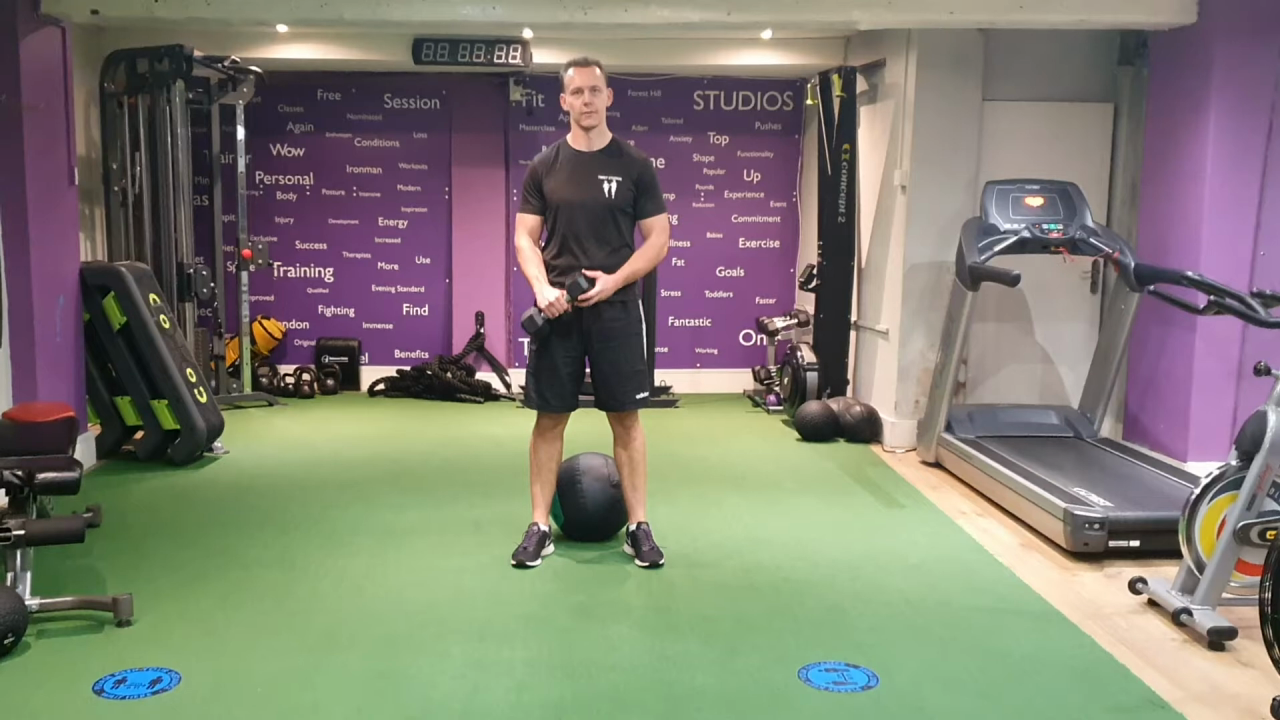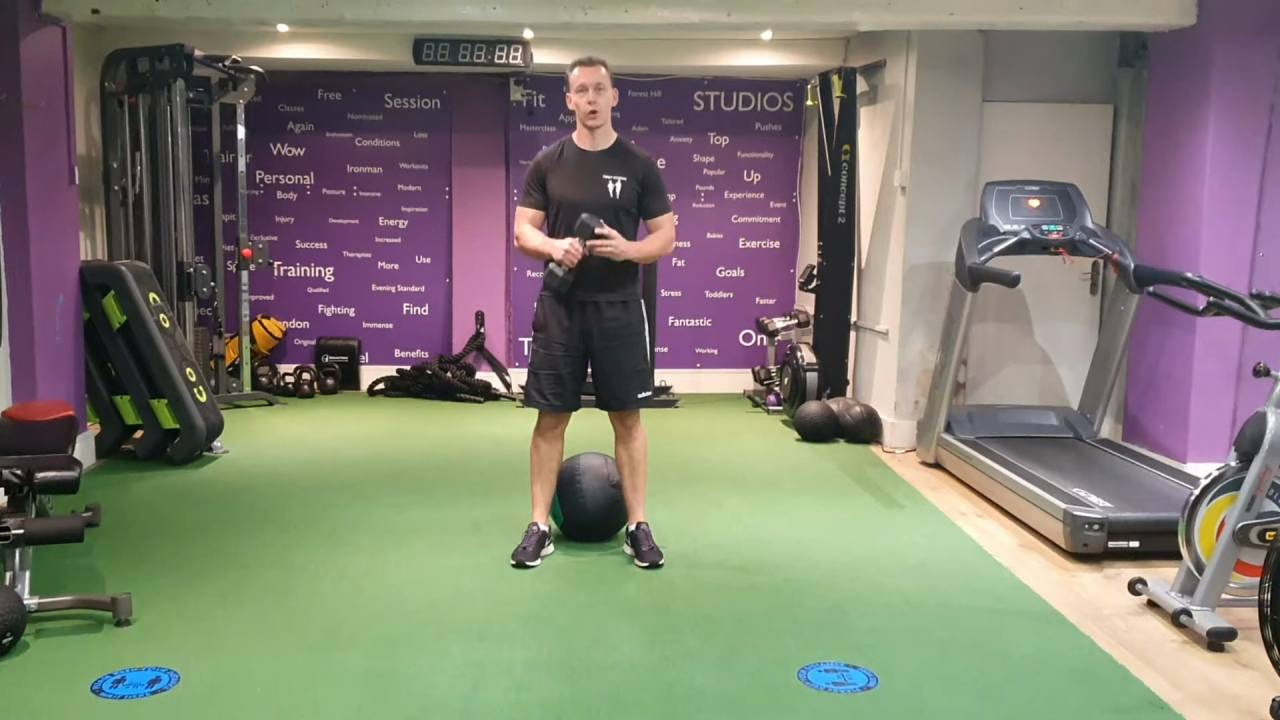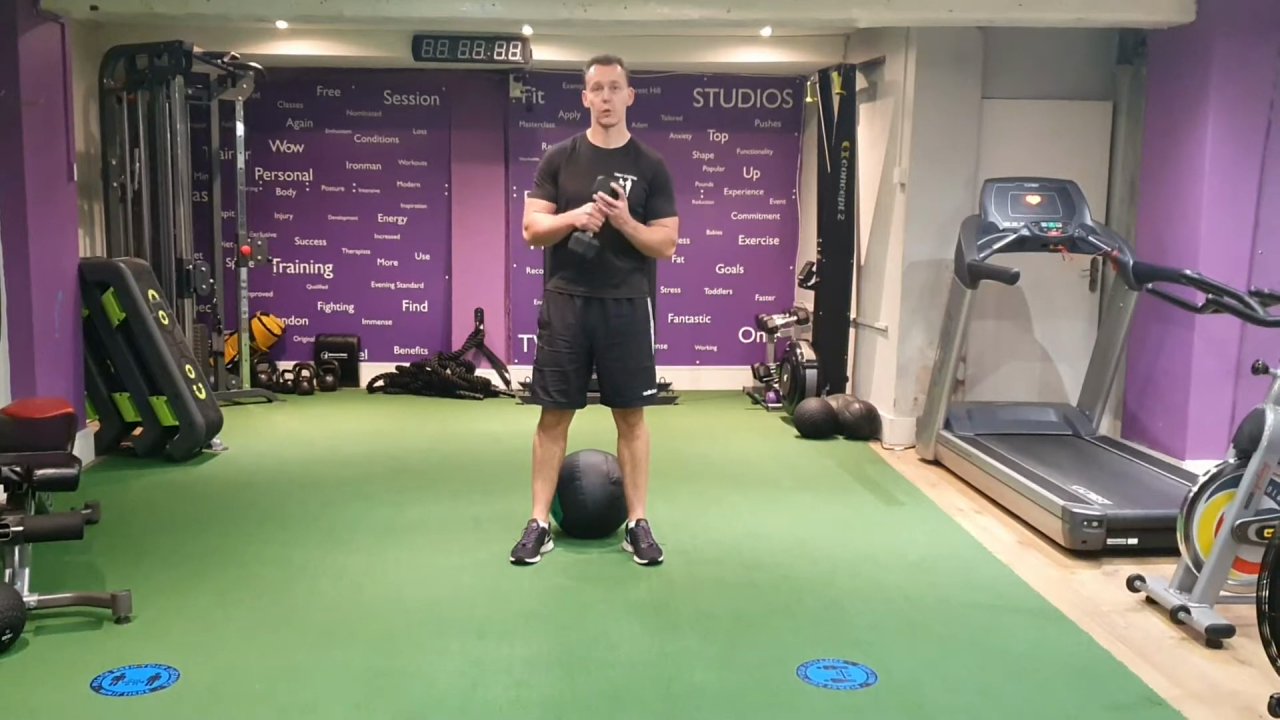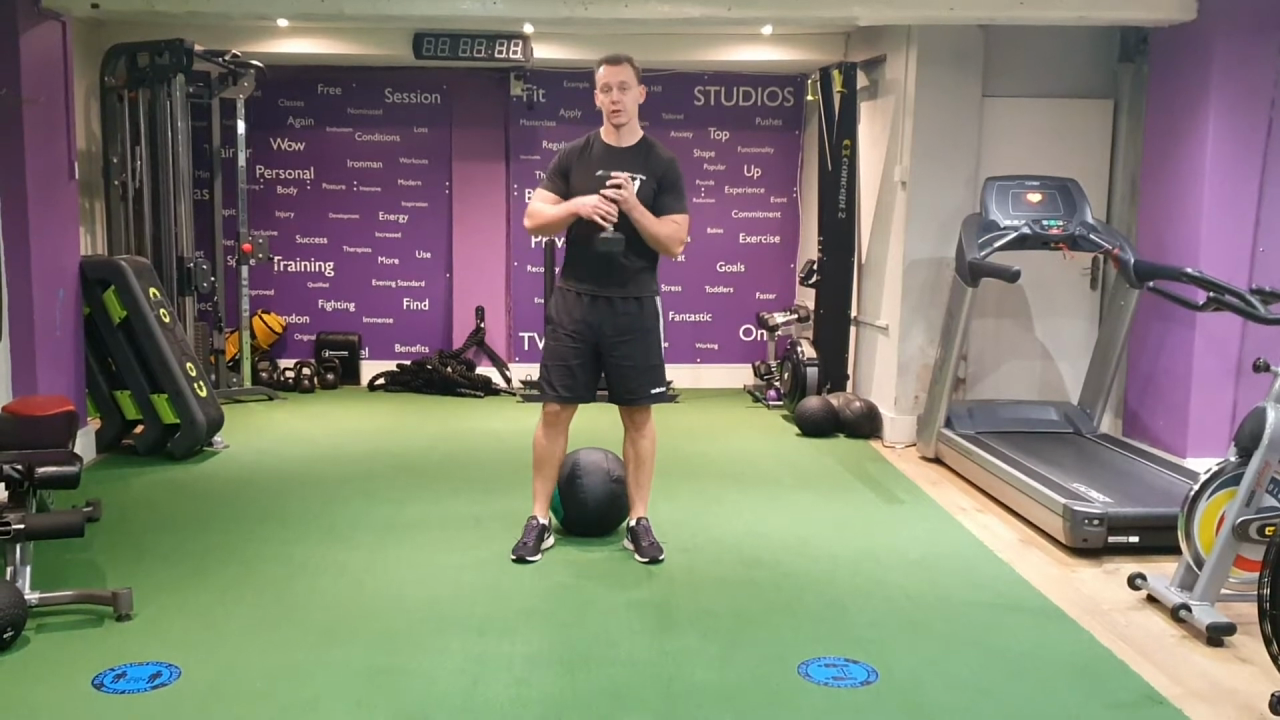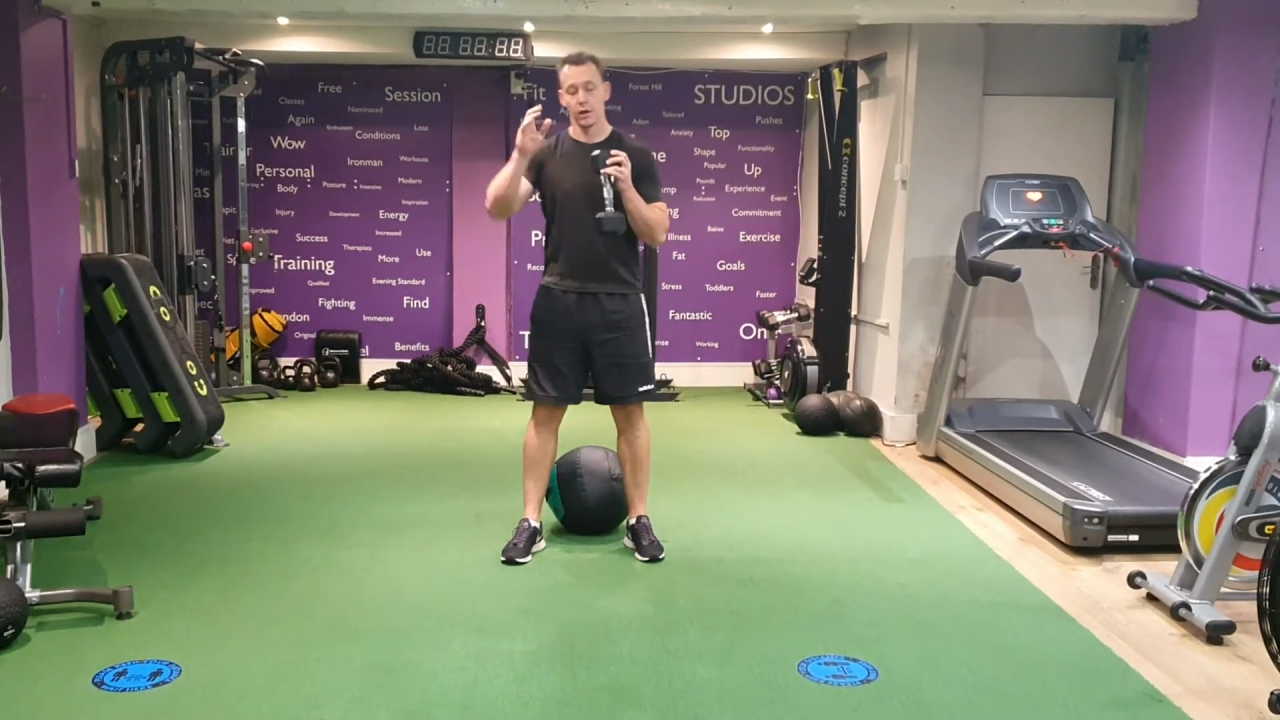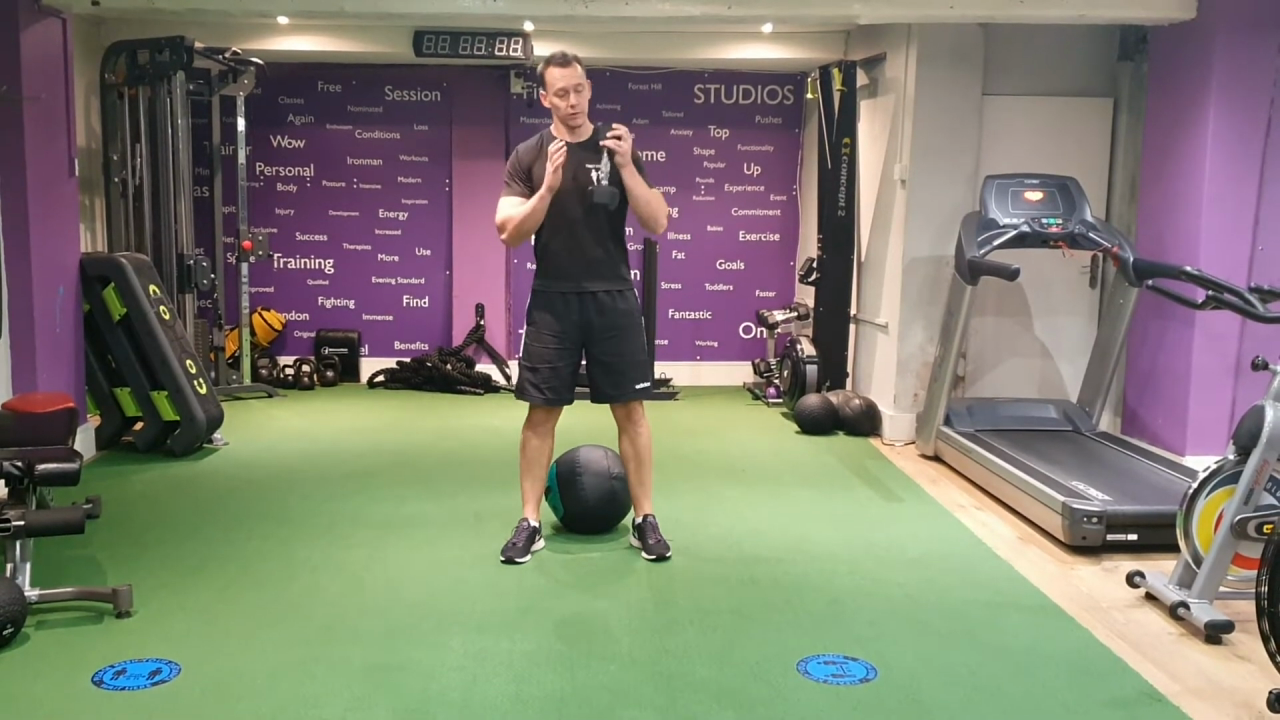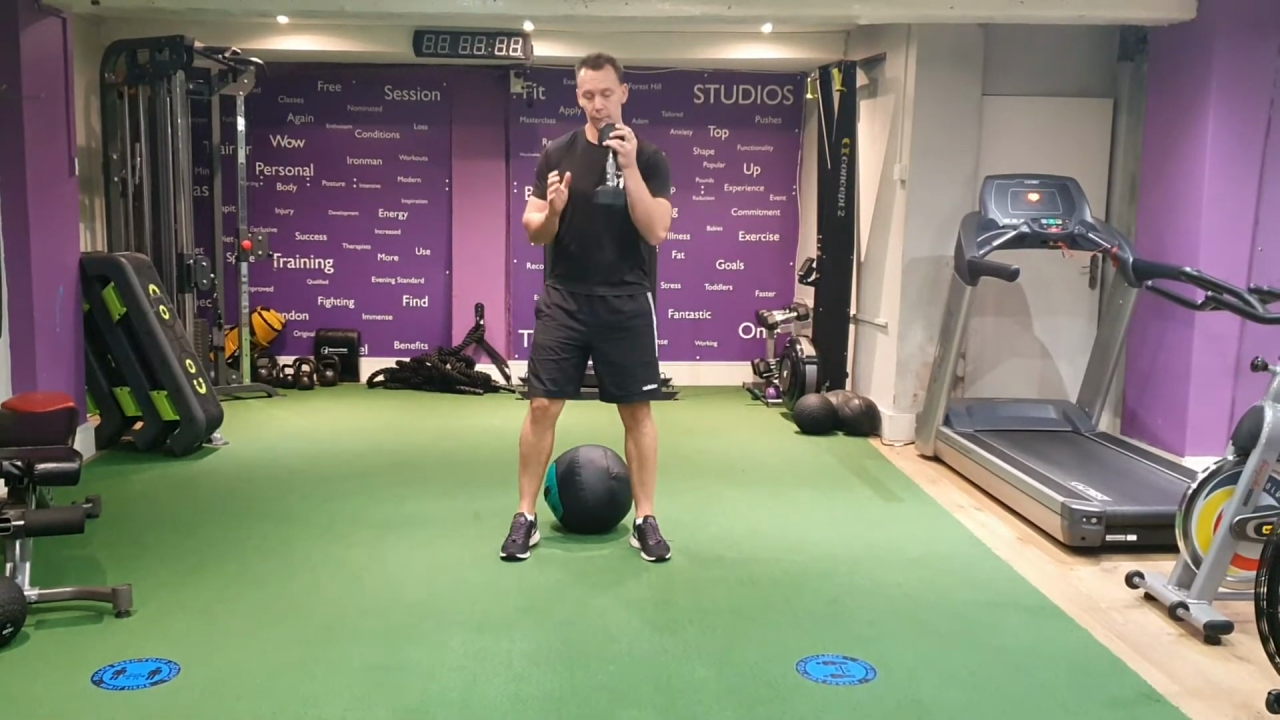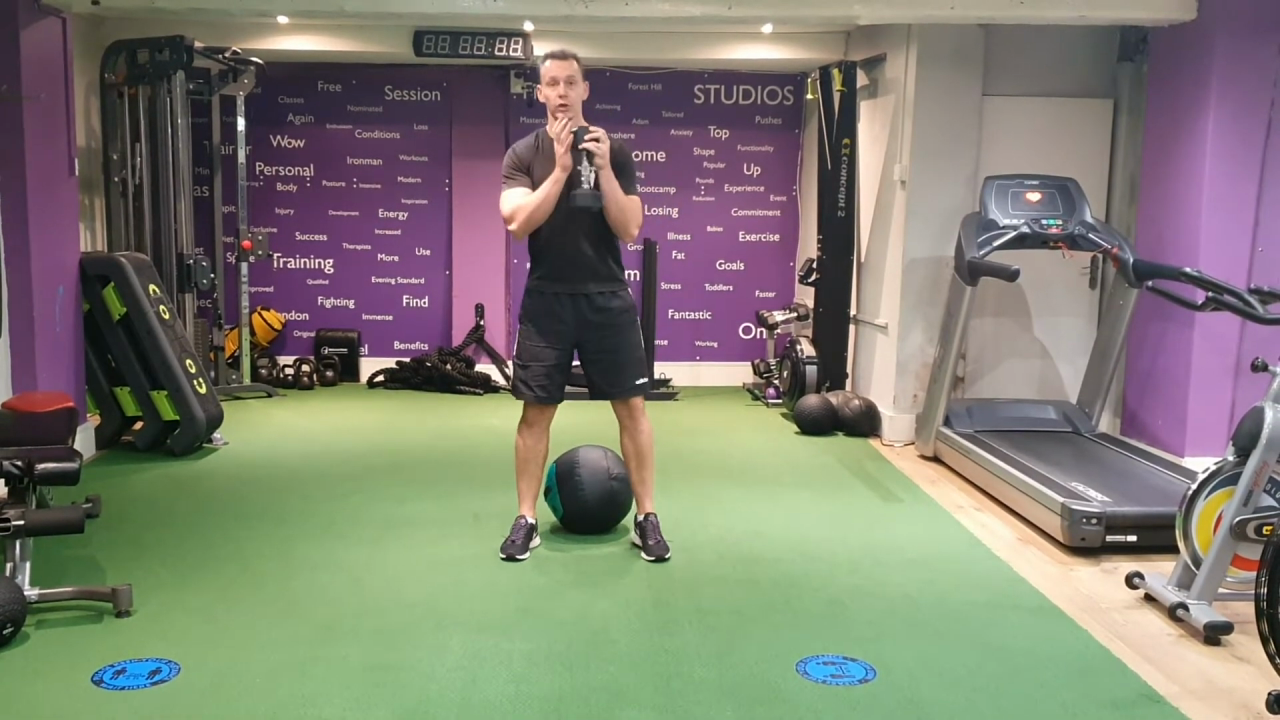
dt=0.4s
person 1, frame 1
left shoulder: (634, 165)
right shoulder: (544, 166)
left elbow: (657, 239)
right elbow: (525, 237)
left wrist: (614, 281)
right wrist: (542, 287)
left hip: (617, 309)
right hip: (558, 312)
left knee: (626, 418)
right knee: (549, 418)
left ankle: (637, 526)
right ankle: (540, 526)
person 1, frame 2
left shoulder: (639, 165)
right shoulder: (548, 163)
left elbow: (665, 236)
right elbow: (522, 231)
left wrist: (629, 250)
right wrist: (552, 245)
left hip: (620, 309)
right hip: (560, 306)
left knee: (628, 417)
right knee: (550, 417)
left ankle: (638, 526)
right ankle: (539, 527)
person 1, frame 3
left shoulder: (650, 165)
right shoulder: (559, 158)
left elbow: (666, 243)
right elbow: (531, 229)
left wrist: (624, 221)
right wrist: (572, 217)
left hip: (626, 305)
right hip: (565, 302)
left knee: (631, 416)
right knee: (554, 415)
left ankle: (637, 523)
right ankle: (539, 523)
person 1, frame 4
left shoulder: (662, 164)
right shoulder: (573, 156)
left elbow: (674, 242)
right elbow: (534, 220)
left wrist: (633, 206)
right wrist: (577, 206)
left hip: (634, 305)
right hip: (575, 300)
left knee: (638, 413)
right knee: (555, 411)
left ankle: (638, 522)
right ankle: (540, 520)
person 1, frame 5
left shoulder: (635, 154)
right shoulder: (547, 152)
left elbow: (657, 234)
right elbow: (497, 209)
left wrist: (625, 186)
right wrist: (521, 155)
left hip: (618, 300)
right hip: (559, 299)
left knee: (630, 412)
right knee: (545, 411)
left ankle: (638, 521)
right ankle: (531, 522)
person 1, frame 6
left shoulder: (616, 149)
right shoulder: (528, 155)
left elbow: (657, 223)
right elbow: (509, 232)
left wrist: (626, 167)
right wrist: (549, 186)
left hip: (614, 296)
right hip: (553, 300)
left knee: (631, 410)
right knee: (542, 412)
left ankle: (644, 520)
right ankle: (529, 523)
person 1, frame 7
left shoulder: (649, 157)
right shoulder: (557, 153)
left elbow: (656, 232)
right elbow: (533, 232)
left wrist: (629, 166)
right wrist: (552, 209)
left hip: (626, 301)
right hip: (564, 299)
left knee: (637, 410)
right knee: (542, 407)
left ankle: (645, 520)
right ankle: (526, 517)
person 1, frame 8
left shoulder: (615, 153)
right shoulder: (524, 153)
left elbow: (629, 229)
right elbow: (517, 223)
left wrist: (603, 167)
right wrist: (561, 169)
left hip: (607, 297)
right hip: (546, 299)
left knee: (632, 406)
right knee: (536, 411)
left ankle: (646, 518)
right ankle: (526, 520)
